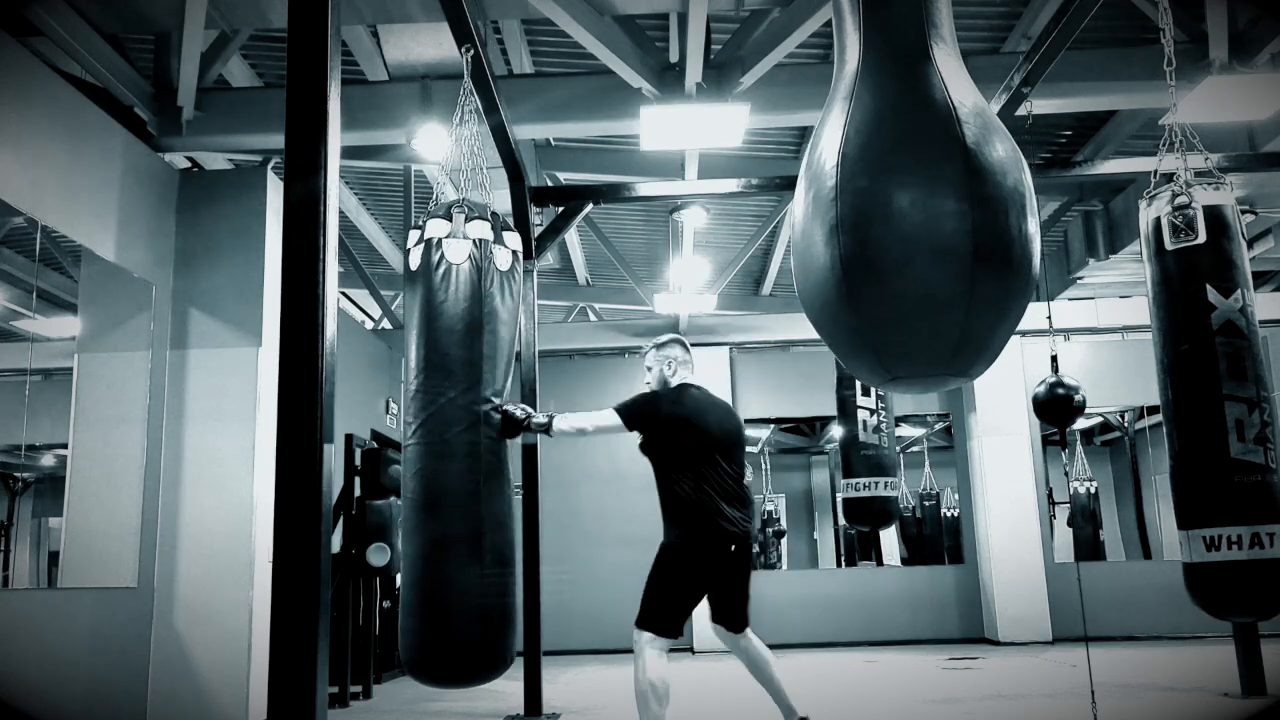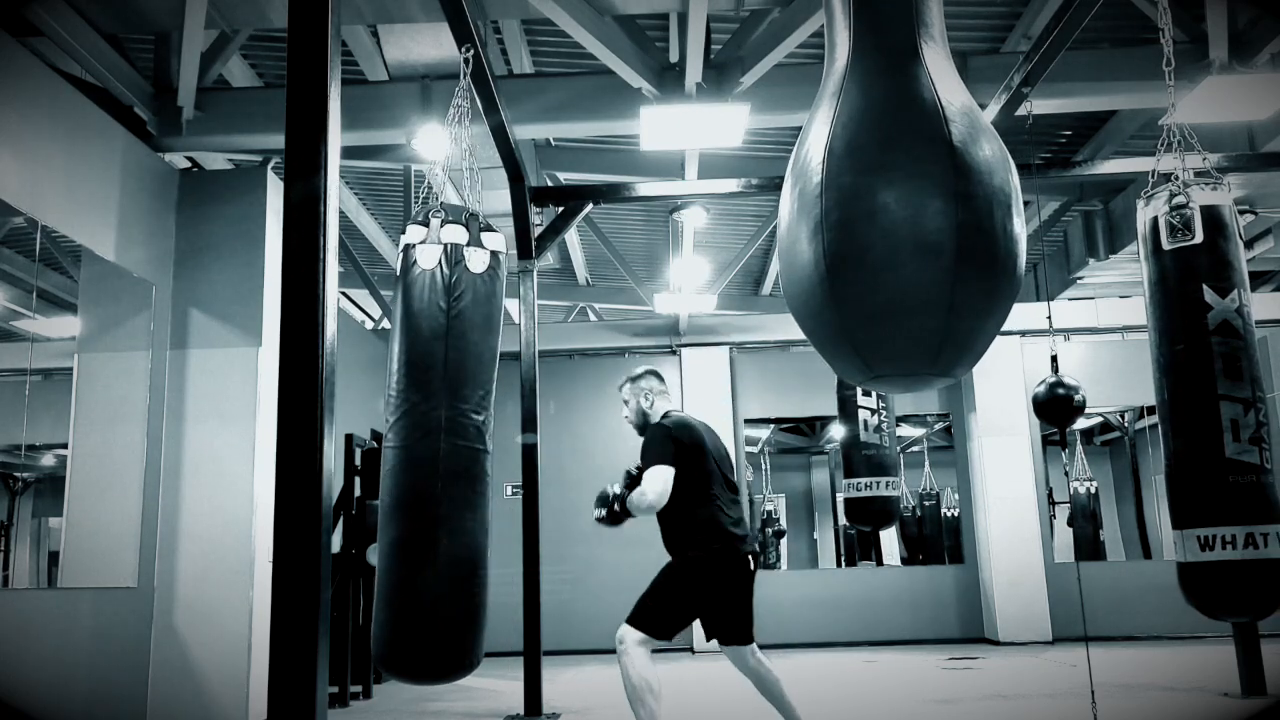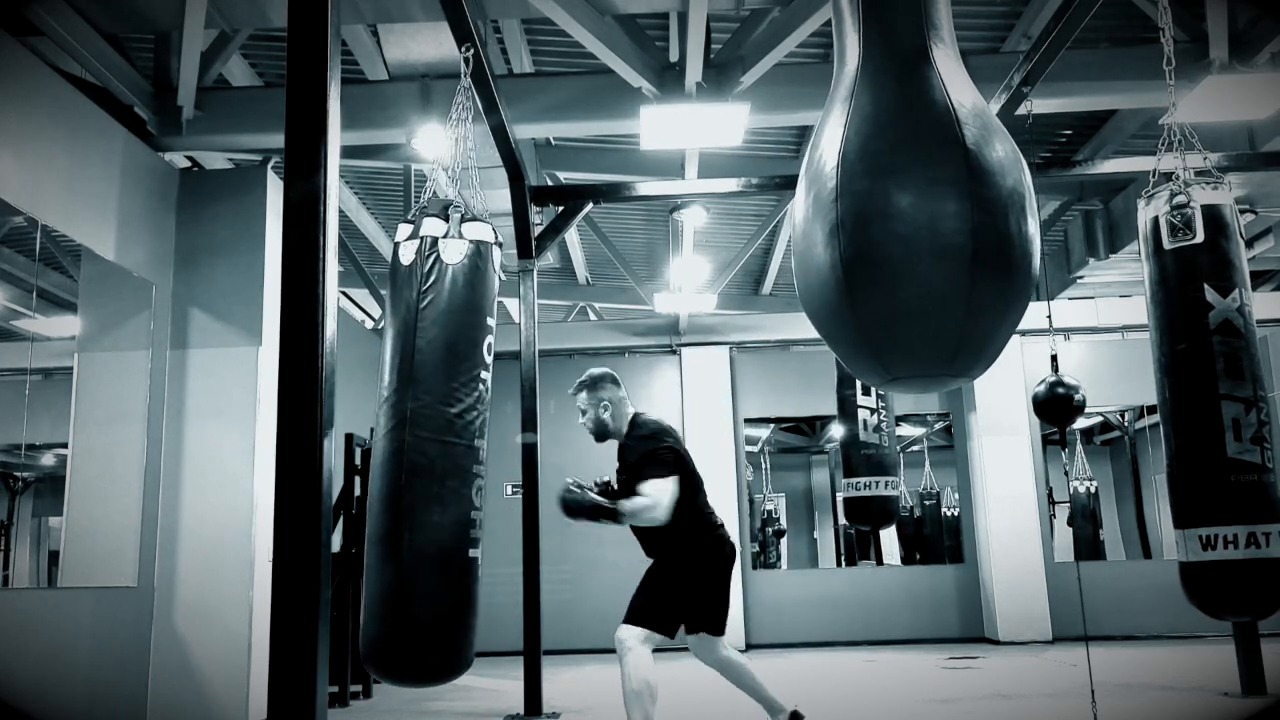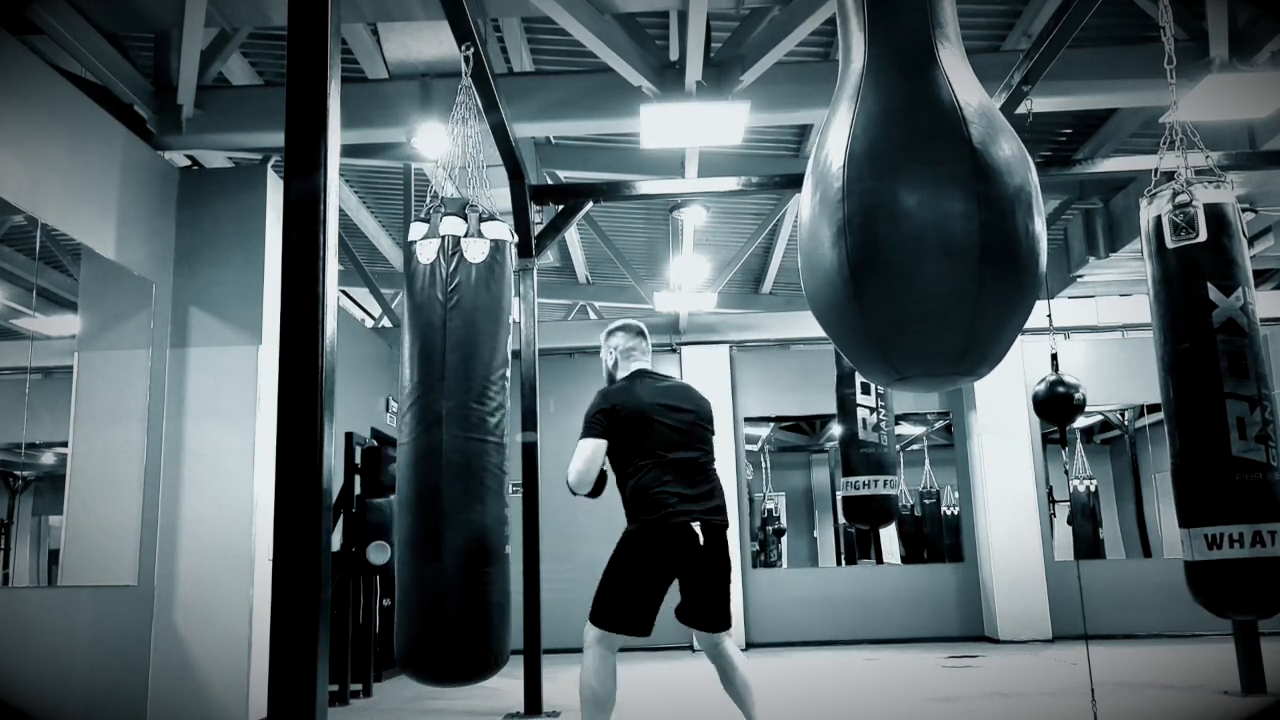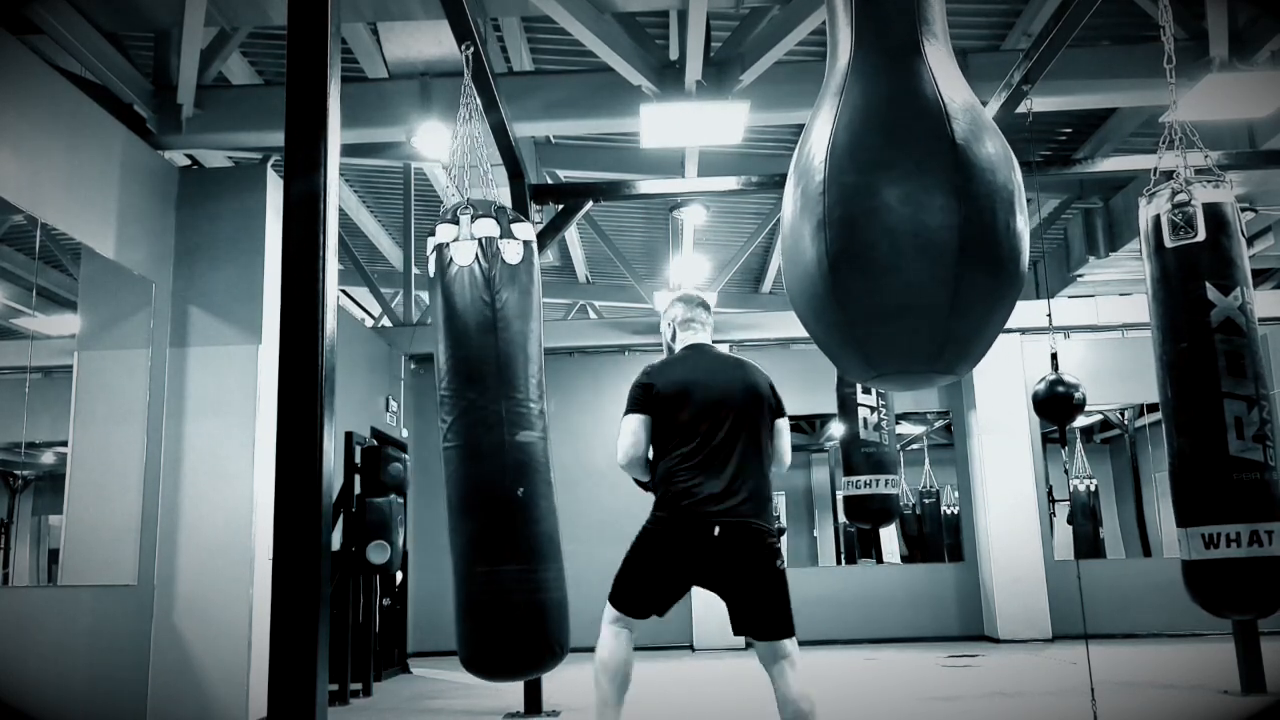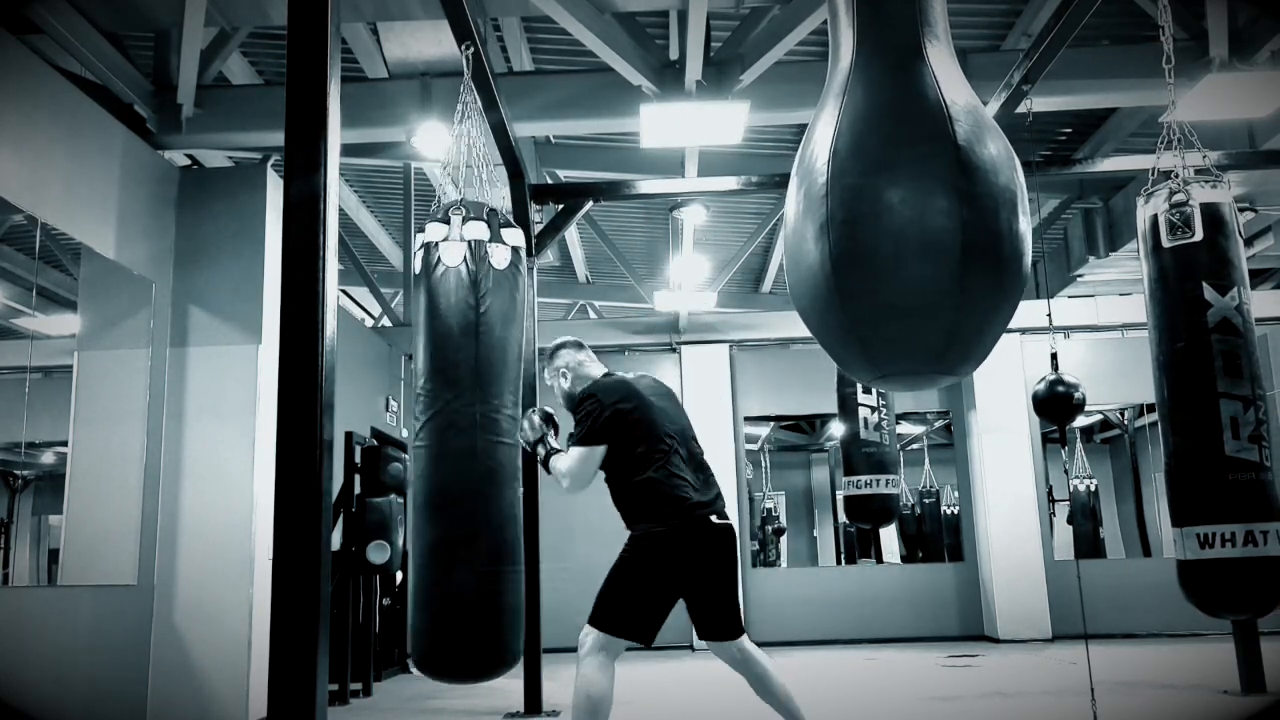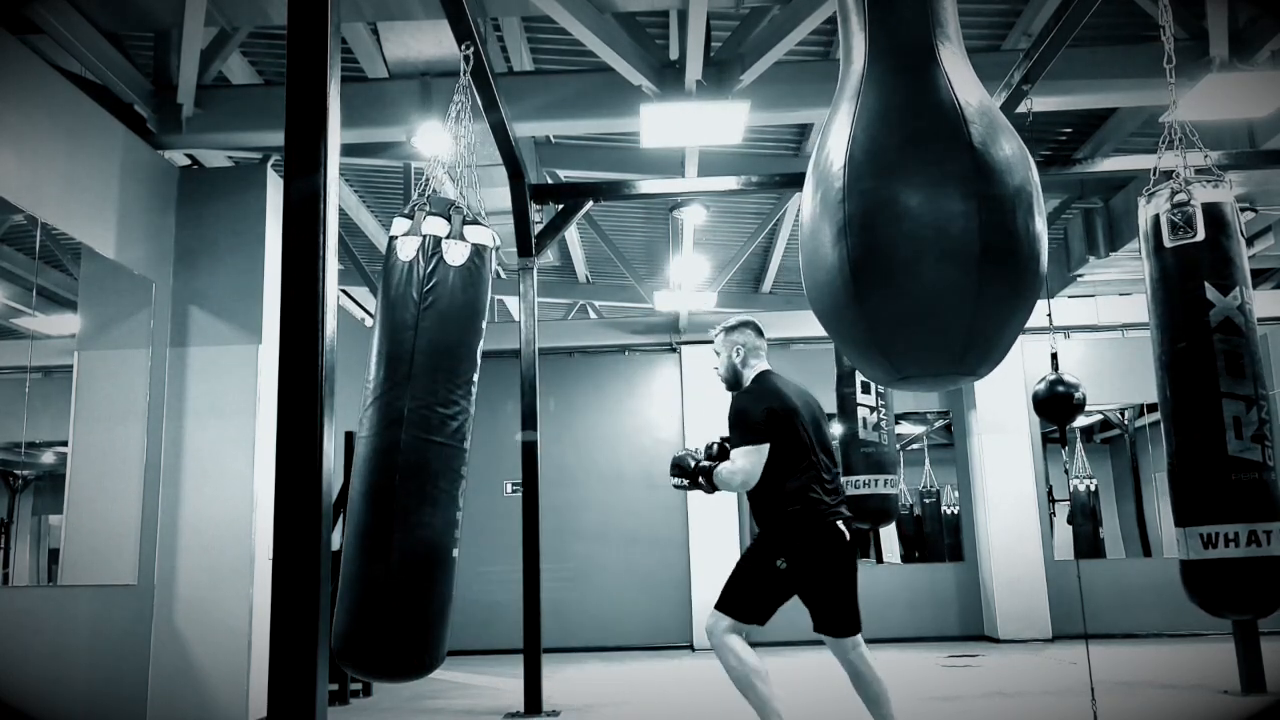
dt=0.7s
person 1, frame 1
left shoulder: (661, 402)
right shoulder: (726, 411)
left elbow: (592, 423)
left wrist: (533, 421)
left hip: (691, 538)
right hip: (736, 537)
left knee: (649, 643)
right knee: (736, 634)
person 1, frame 2
left shoulder: (663, 430)
right shoulder: (699, 432)
left elbow: (654, 498)
left wrist: (619, 504)
left hip: (705, 557)
right hip: (736, 555)
left knee: (631, 641)
right knee: (741, 651)
person 1, frame 3
left shoulder: (648, 438)
right shoulder: (632, 441)
left elbow: (655, 510)
left wrist: (595, 505)
right wrist: (606, 494)
left hip: (694, 554)
right hip: (695, 554)
left knee: (631, 639)
right knee: (710, 648)
person 1, frame 4
left shoulder: (611, 399)
right shoulder: (693, 397)
left elbow: (579, 478)
left wrist: (591, 484)
left hip: (654, 531)
right hip: (711, 531)
left knee: (599, 643)
right knee: (716, 639)
person 1, frame 5
left shoulder: (654, 378)
right shoulder: (757, 378)
left elbow: (628, 458)
right elbow: (781, 459)
left hip: (676, 528)
right hip: (750, 533)
left knee: (617, 622)
right knee: (782, 660)
person 1, frame 6
left shoulder: (596, 399)
right shoulder: (649, 385)
left elbow: (574, 479)
left wrist: (543, 444)
right wrist: (567, 439)
left hip: (669, 533)
right hip: (713, 528)
left knee: (596, 650)
right knee: (733, 646)
person 1, frame 7
left shoulder: (752, 399)
right shoulder: (797, 394)
left elbow: (744, 476)
left wrist: (698, 470)
right wrist: (728, 455)
left hip: (793, 536)
right hip: (833, 533)
left knee: (722, 628)
right knee: (848, 646)
